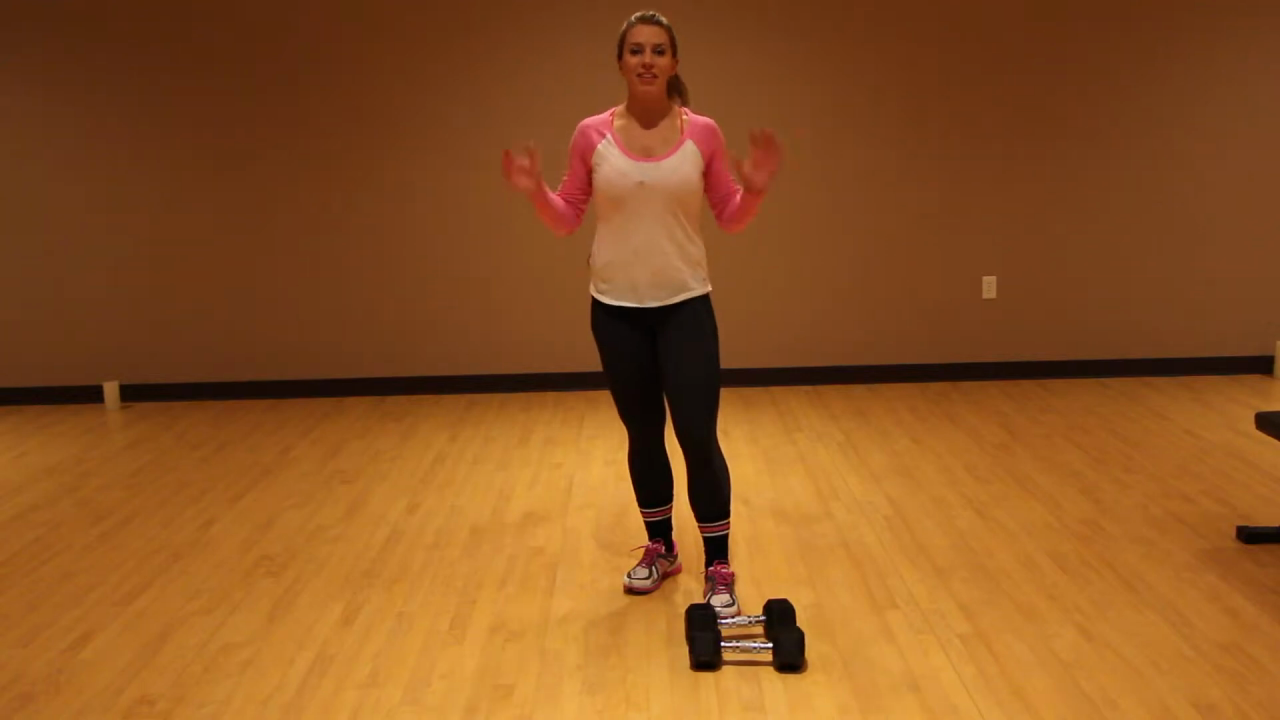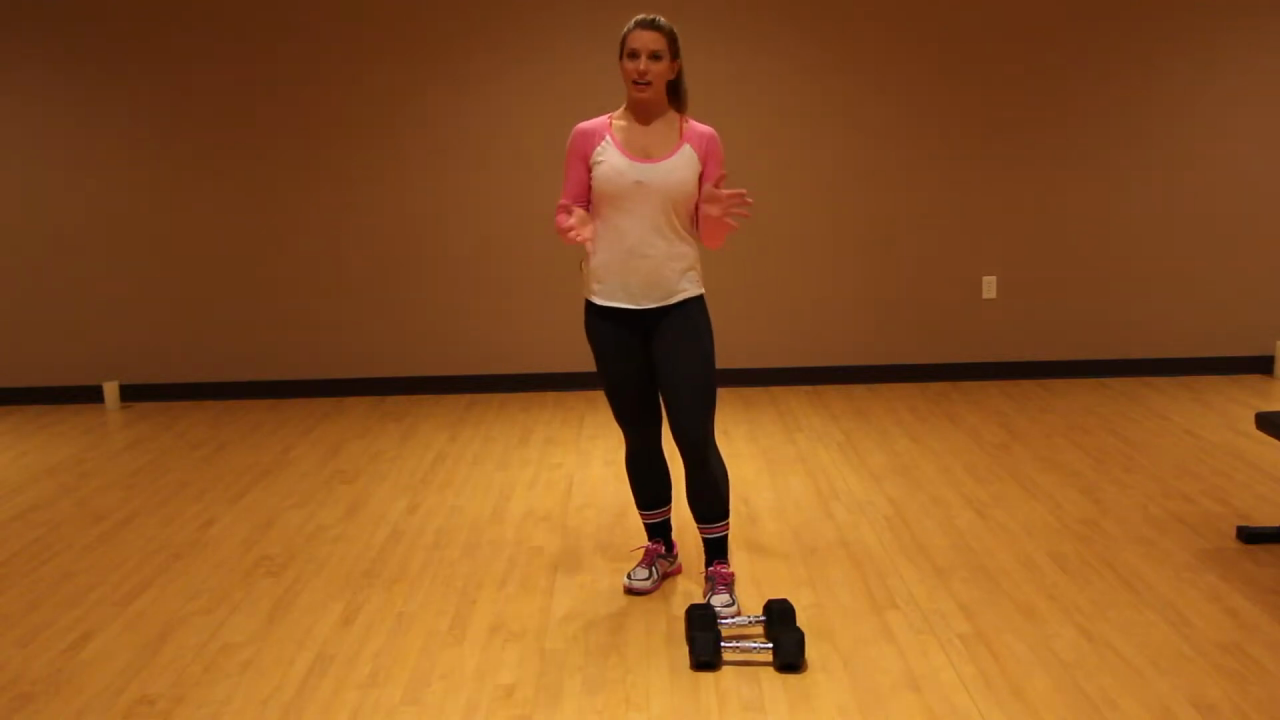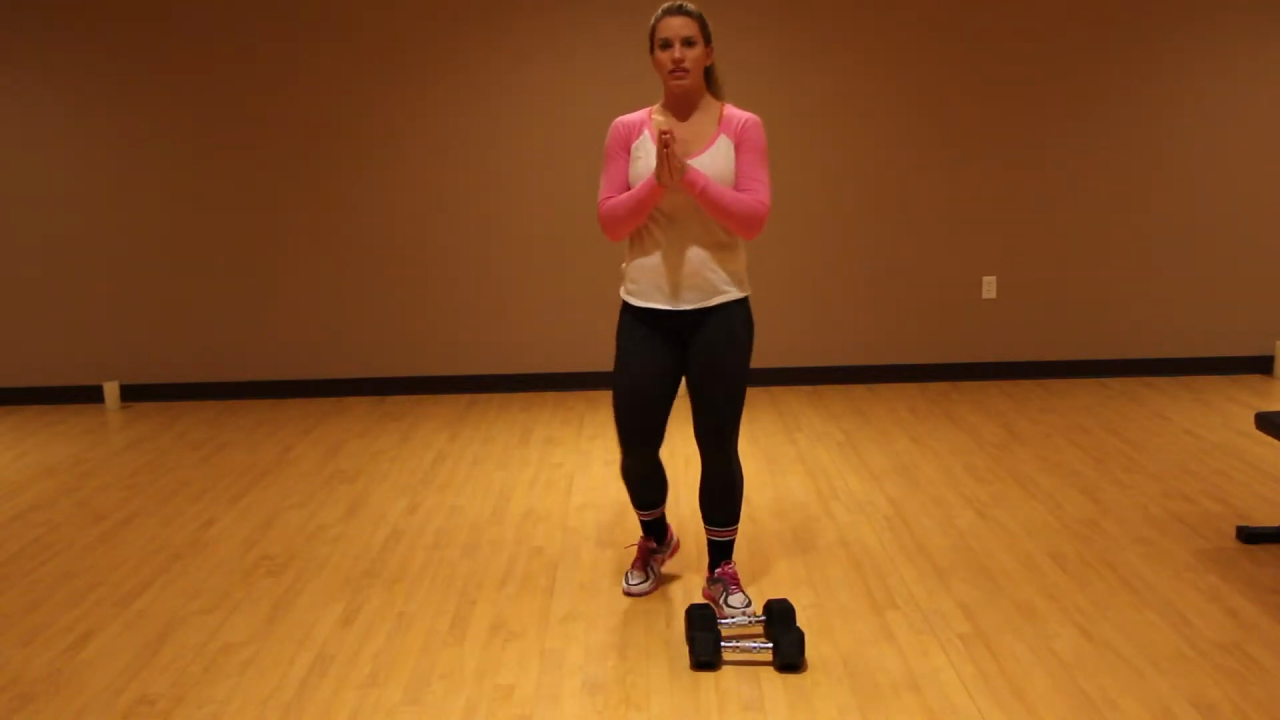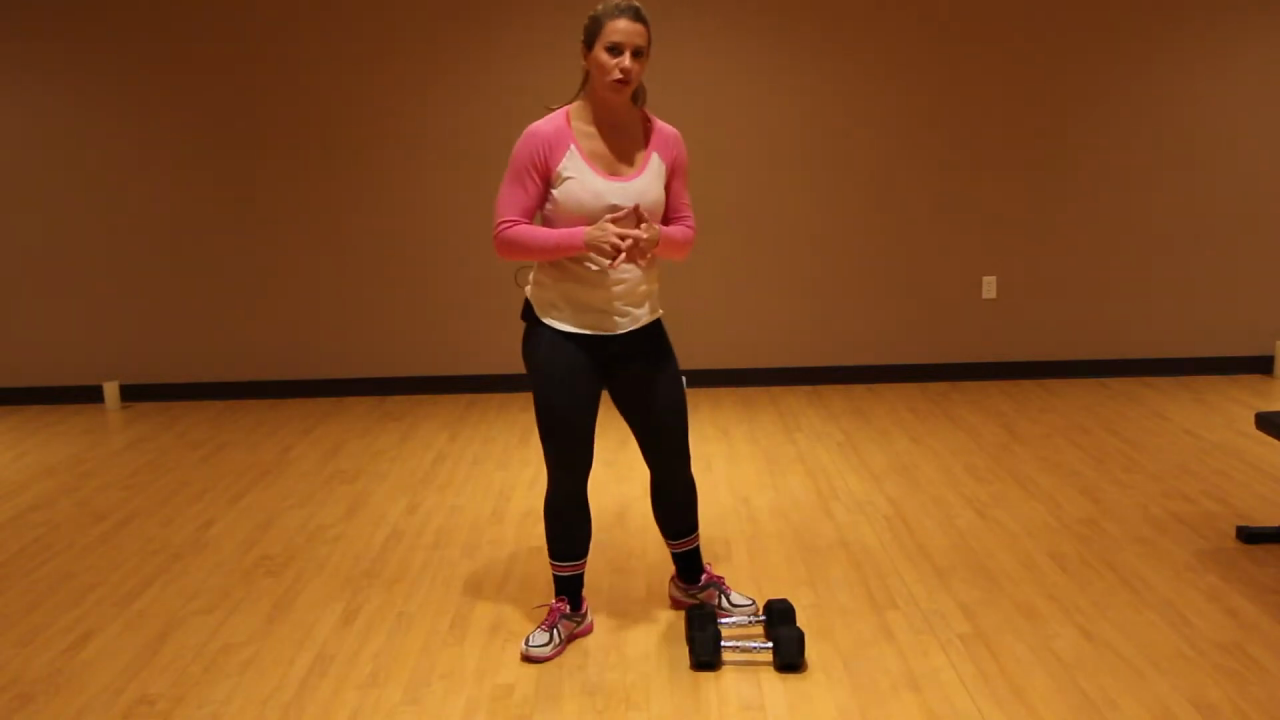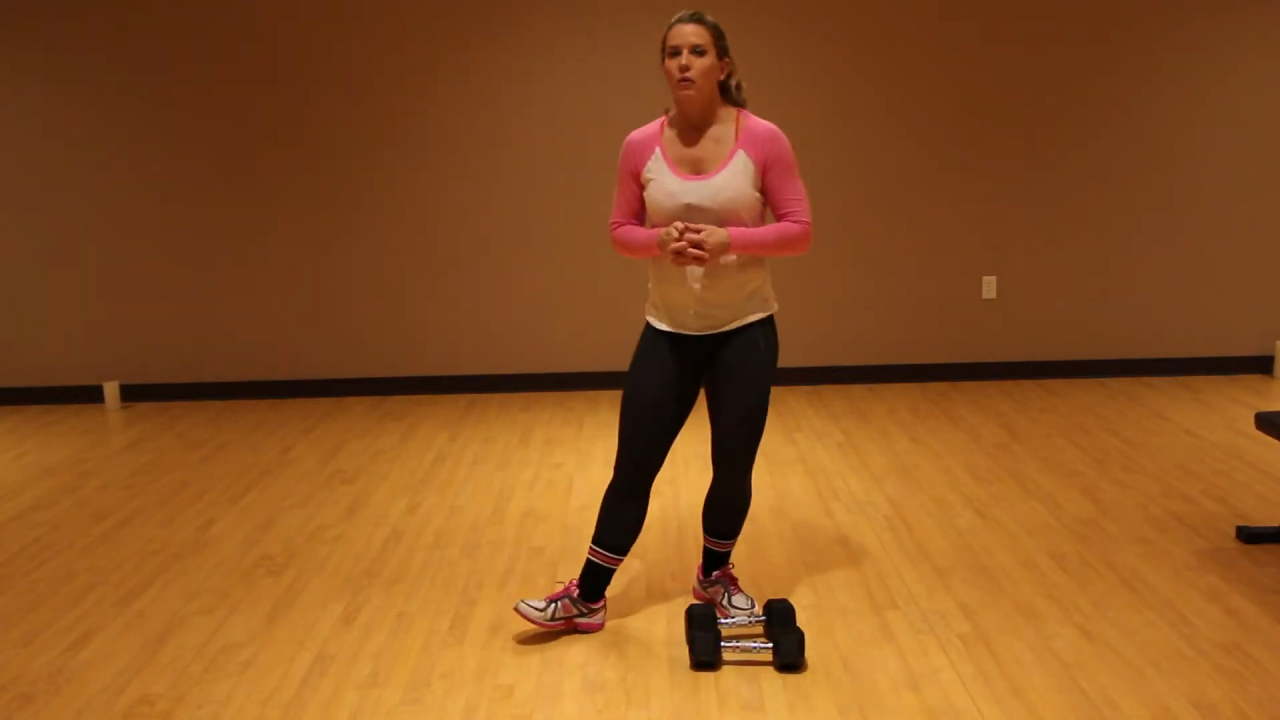
dt=1s
person 1, frame 1
left shoulder: (703, 133)
right shoulder: (591, 134)
left elbow: (730, 217)
right elbow: (567, 219)
left wrist: (754, 187)
right wrist: (535, 190)
left hip: (685, 306)
right hip: (616, 309)
left knee: (699, 437)
right knee: (642, 435)
left ankle: (718, 567)
right ankle: (660, 549)
person 1, frame 2
left shoulder: (702, 140)
right shoulder: (588, 136)
left elbow: (713, 238)
right elbow: (566, 212)
left wrist: (716, 216)
right wrist: (572, 226)
left hip: (678, 307)
right hip: (610, 308)
left knee: (696, 438)
right knee: (639, 437)
left ankle: (718, 568)
right ankle: (660, 548)
person 1, frame 3
left shoulder: (743, 127)
right shoulder: (627, 130)
left elbow: (754, 218)
right elbow: (611, 223)
left wrist: (689, 176)
right wrist: (657, 180)
left hip: (719, 309)
right hip: (646, 308)
left knee: (718, 448)
right knee: (637, 445)
left ankle: (721, 571)
right ankle: (656, 539)
person 1, frame 4
left shoulder: (665, 141)
right shoulder: (543, 138)
left elbow: (685, 233)
right elbow: (506, 235)
left wrist: (652, 238)
right wrist: (585, 237)
left hip: (639, 328)
right hip: (560, 331)
left knee: (671, 463)
right knee: (568, 473)
left ankle: (691, 578)
right ankle: (569, 608)
person 1, frame 5
left shoulder: (764, 139)
right shoulder: (641, 145)
left elbow: (799, 231)
right elbow: (621, 230)
left wrist: (729, 239)
right wrist: (662, 240)
left hip: (743, 331)
right hip: (667, 331)
left knee: (733, 466)
right knee: (634, 466)
left ankle: (714, 576)
right ankle: (587, 596)
